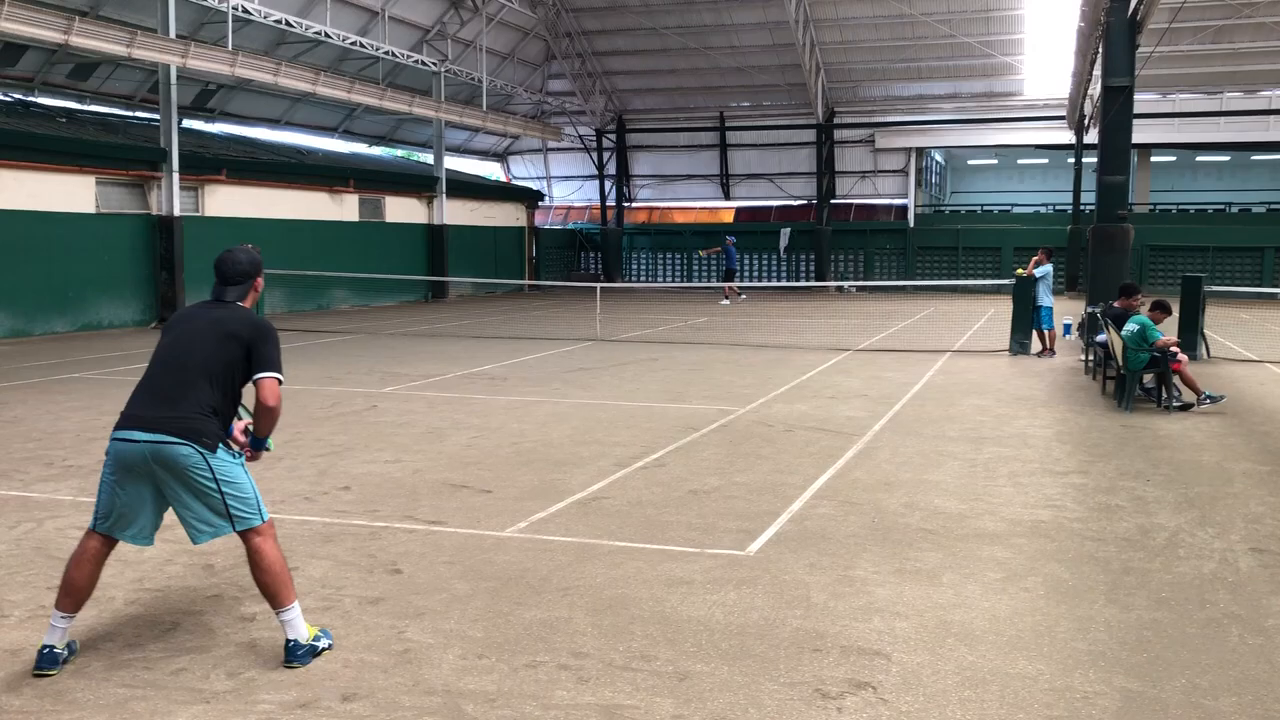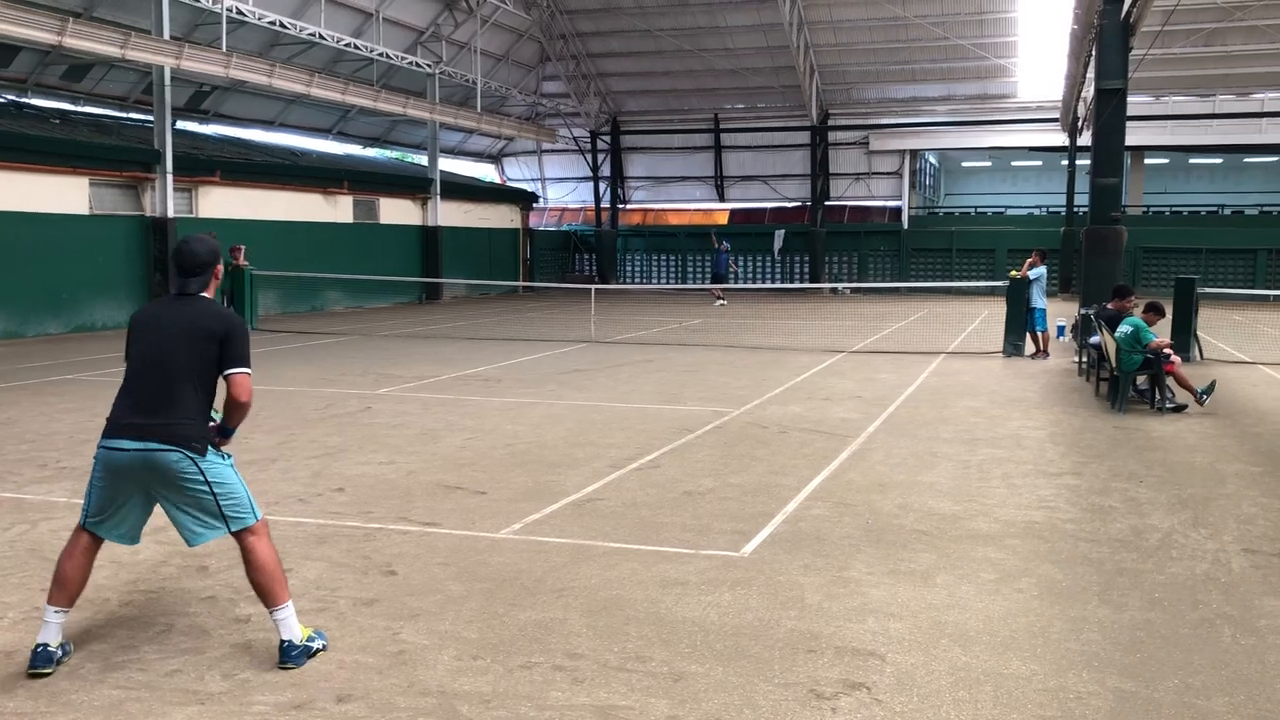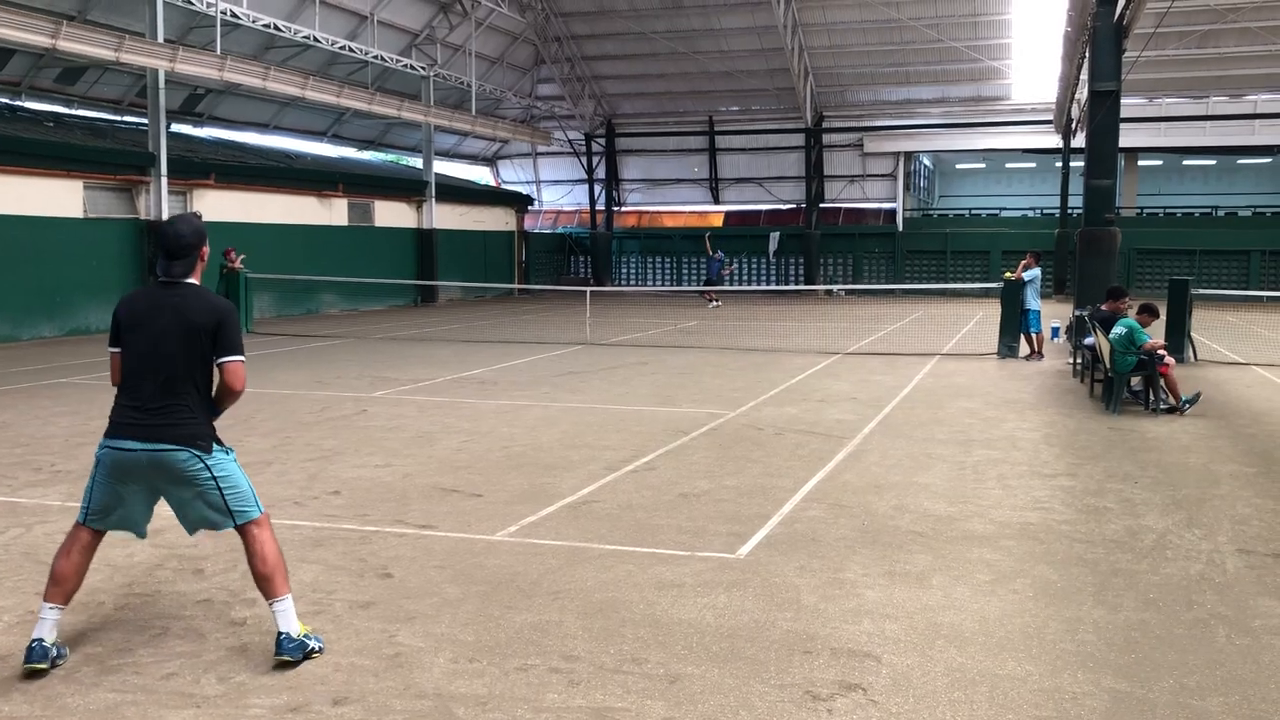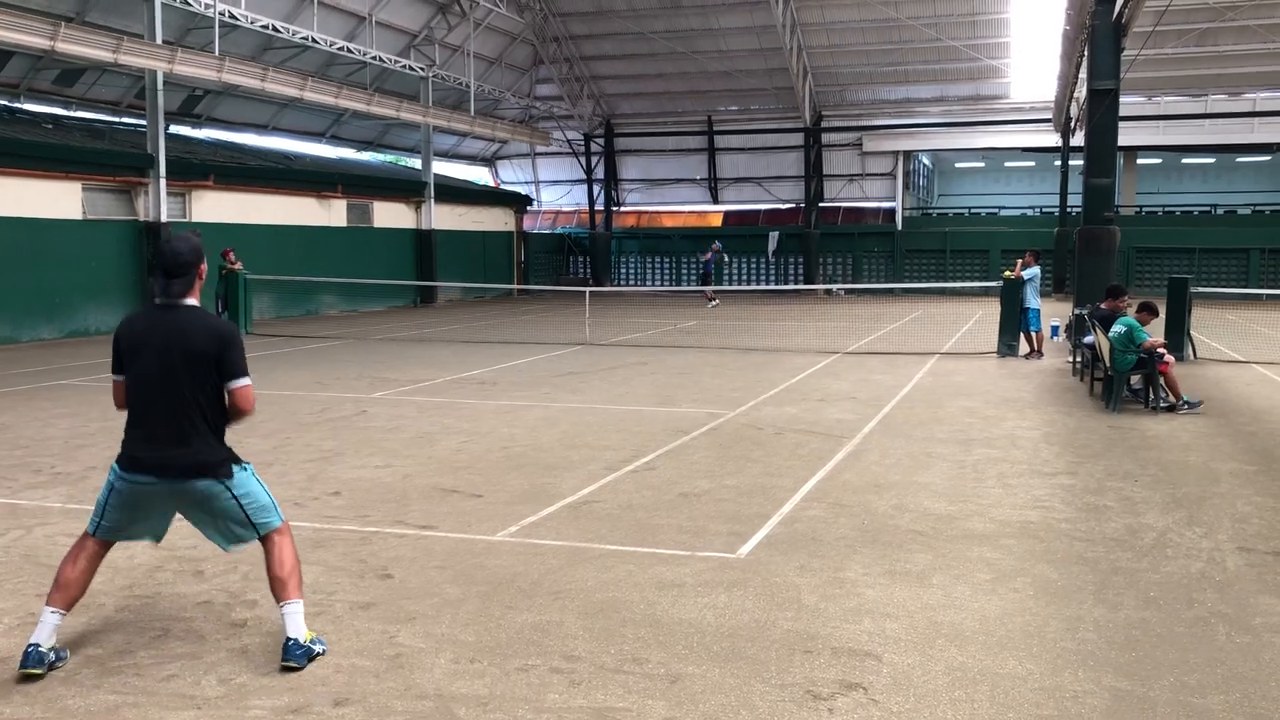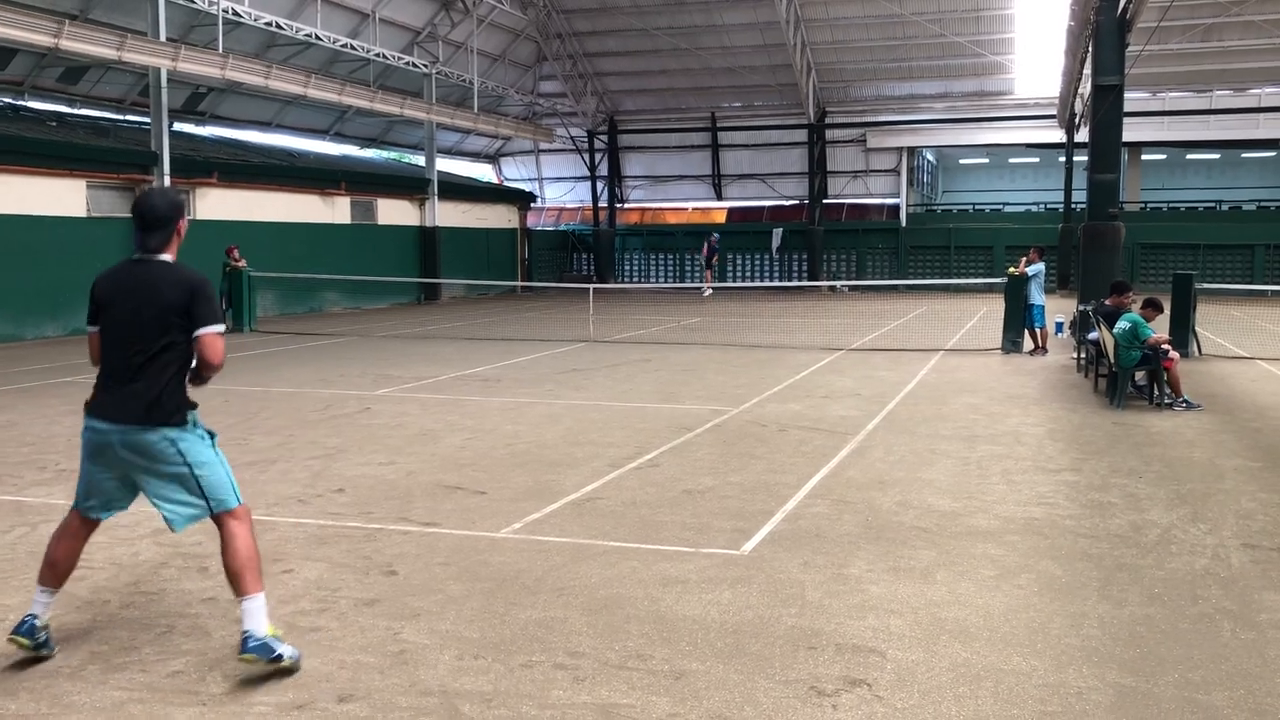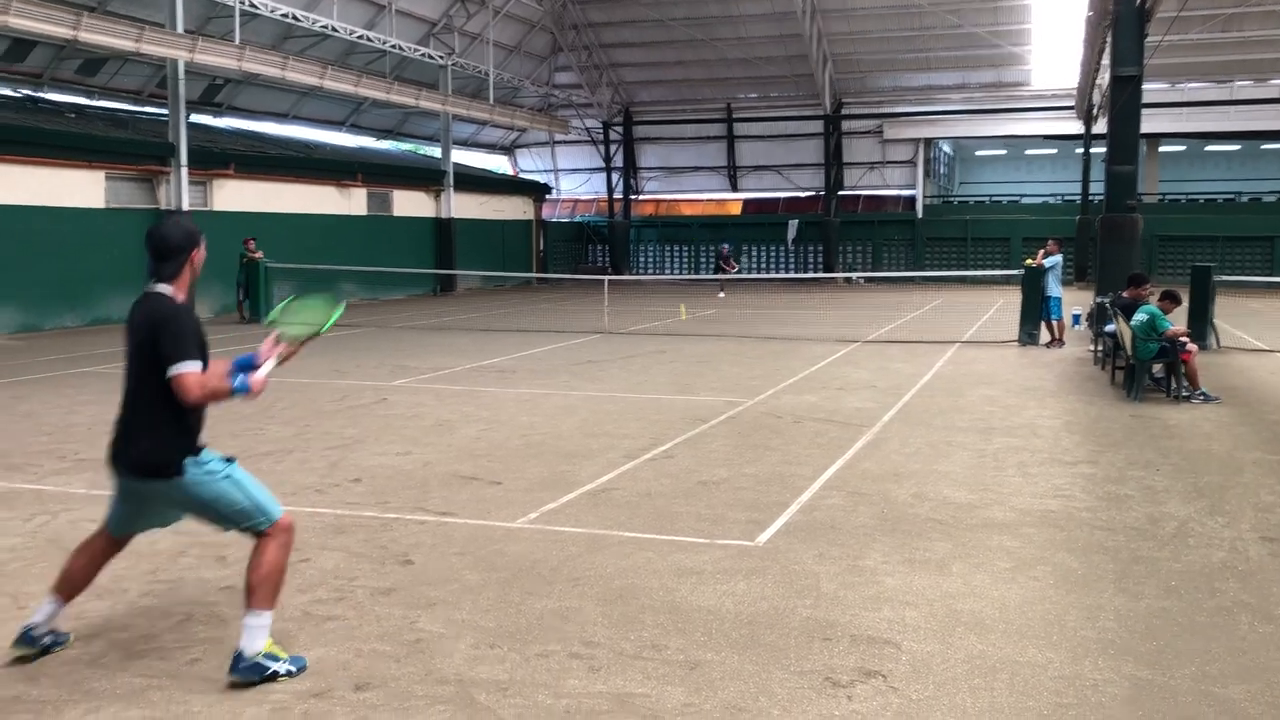
dt=0.3s
person 1, frame 1
left shoulder: (181, 319)
right shoulder: (258, 329)
right elbow: (269, 401)
left wrist: (228, 427)
right wrist: (258, 440)
left hip: (129, 435)
right hip: (189, 442)
left knee: (100, 536)
right knee: (258, 531)
left ankle: (53, 644)
right ankle: (299, 637)
person 1, frame 2
left shoulder: (142, 316)
right shoulder: (226, 322)
right elbow: (240, 395)
right wrist: (224, 431)
left hip: (118, 442)
right hip: (181, 446)
left knee: (88, 533)
right knee: (252, 532)
left ankle: (47, 644)
right ankle: (292, 638)
person 1, frame 3
left shoulder: (128, 305)
right shoulder: (218, 310)
left elbow: (117, 376)
right elbow: (234, 384)
left hip: (123, 441)
right hip: (188, 444)
left knee: (86, 531)
right knee: (256, 526)
left ankle: (42, 640)
right ankle: (290, 633)
person 1, frame 4
left shoulder: (129, 328)
right shoulder: (220, 331)
left elbow: (121, 399)
right elbow: (244, 405)
left hip: (137, 467)
right hip: (206, 468)
left knee: (93, 541)
right knee: (276, 534)
left ankle: (40, 645)
right ankle: (297, 638)
person 1, frame 5
left shoulder: (106, 282)
right shoulder: (193, 284)
left elbow: (96, 354)
right elbow: (214, 357)
right wrist: (193, 374)
left hip: (104, 423)
right hip: (163, 426)
left knee: (82, 518)
right knee: (235, 519)
left ankle: (32, 623)
right ankle: (258, 635)
person 1, frame 6
left shoulder: (145, 308)
right shoulder: (176, 316)
right elbow: (193, 391)
left wrist: (253, 359)
right wrist: (243, 385)
left hip: (134, 459)
right hip: (175, 465)
left knee: (113, 535)
right knee: (277, 528)
left ankle: (37, 628)
right ankle: (253, 652)
